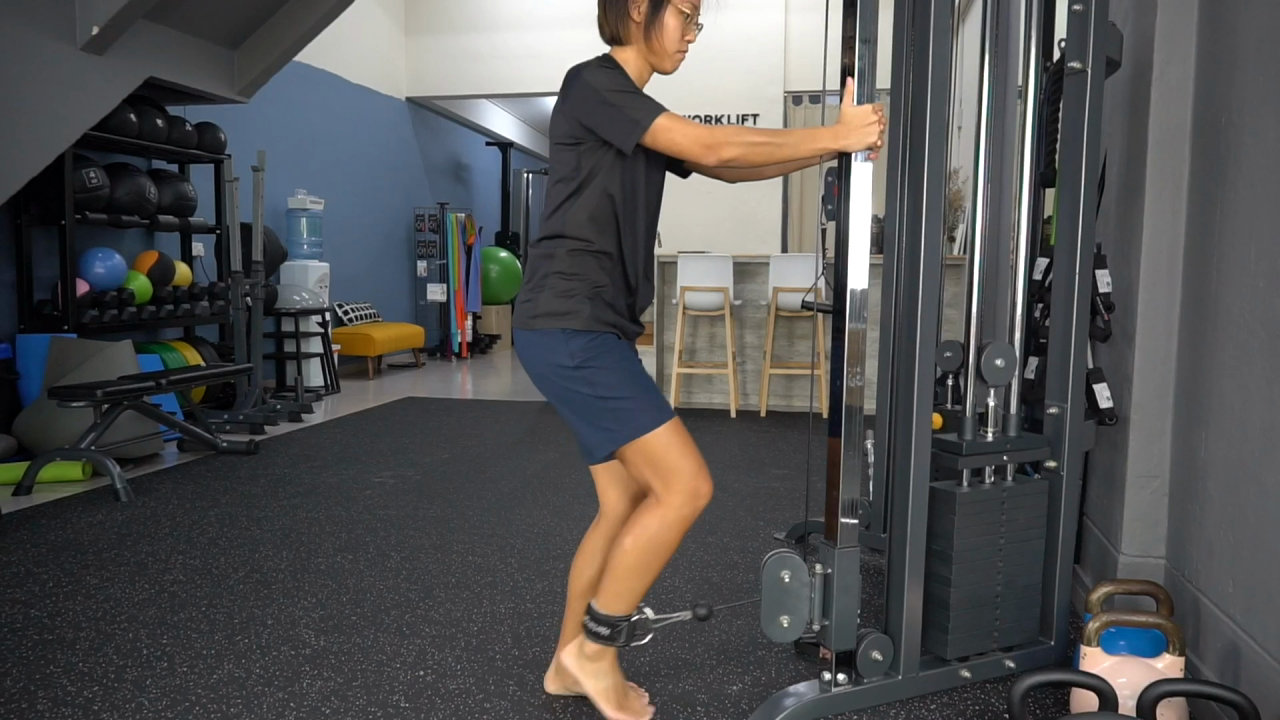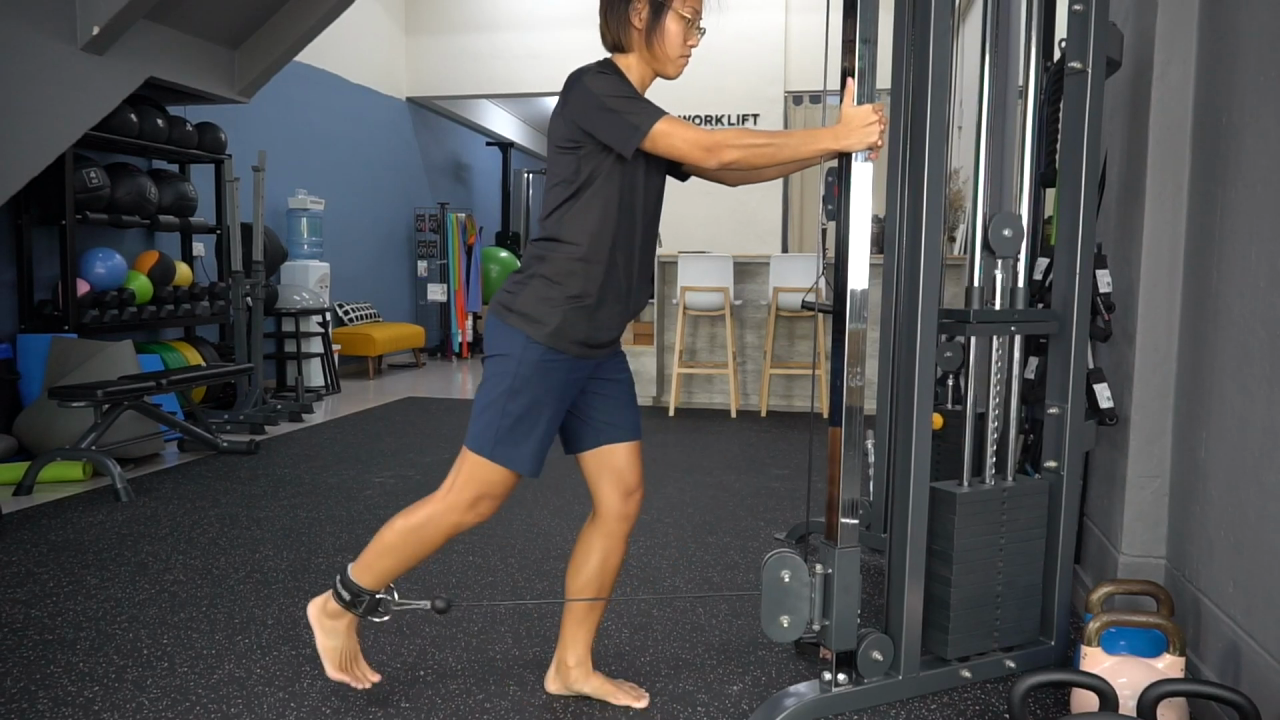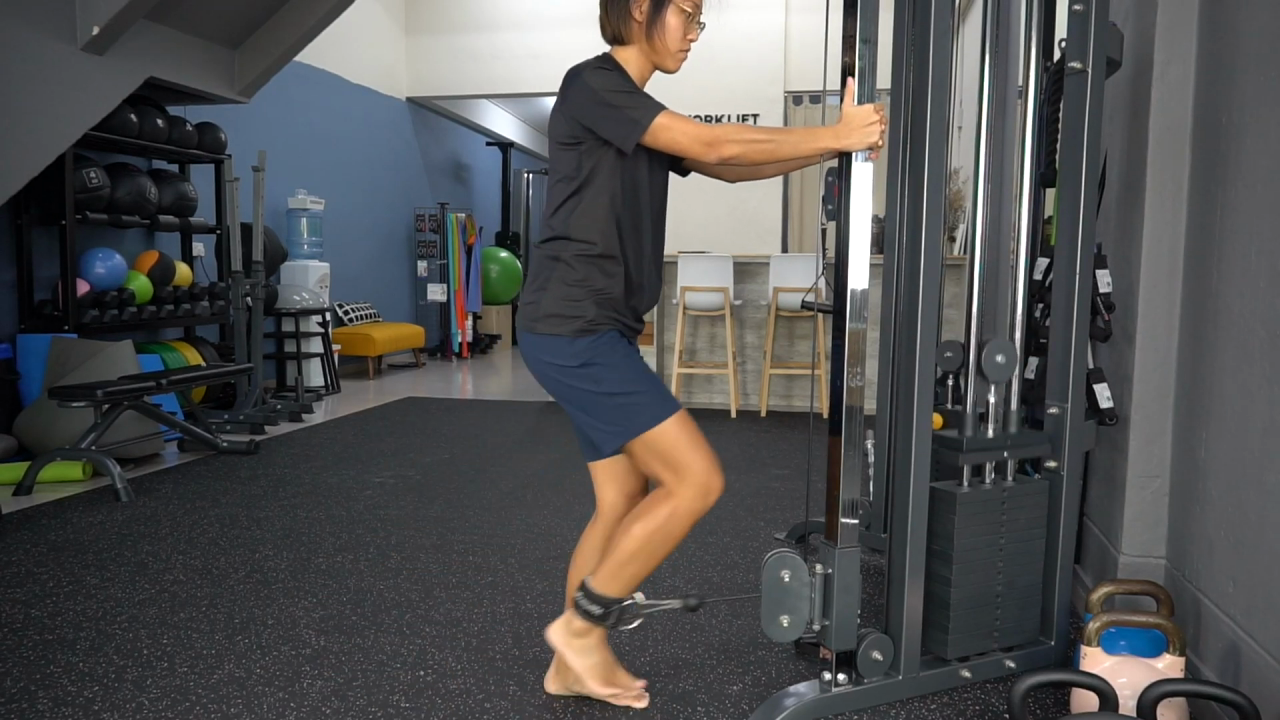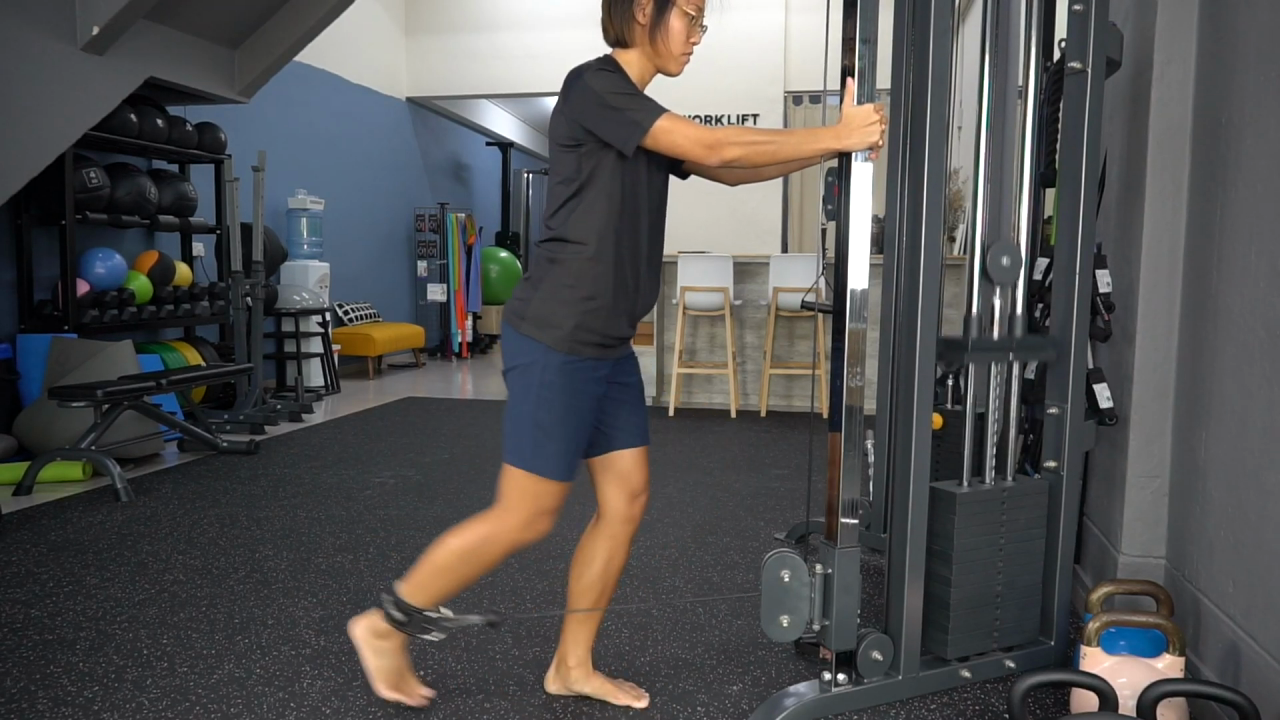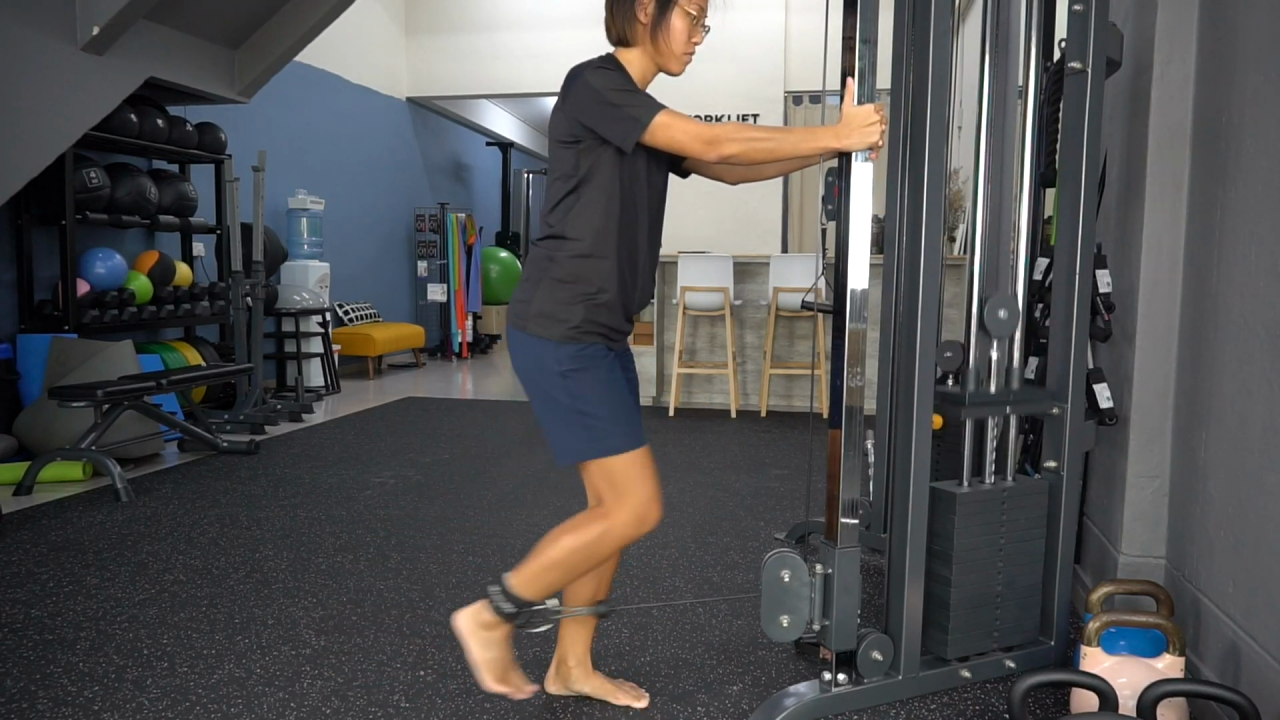
dt=1s
person 1, frame 1
left shoulder: (636, 111)
right shoulder: (591, 83)
left elbow: (725, 169)
right elbow: (711, 148)
left wrist: (838, 139)
right wrist: (835, 136)
left hip: (600, 330)
right hip: (567, 329)
left knee: (627, 503)
right knee: (685, 486)
right ankle: (596, 646)
person 1, frame 2
left shoulder: (641, 118)
right shoulder: (593, 89)
left elbow: (725, 171)
right elbow: (712, 151)
left wrist: (827, 144)
right wrist: (832, 137)
left hip: (595, 343)
right hip: (540, 332)
left knee: (621, 499)
right knee: (470, 499)
left ankle: (573, 665)
right ankle: (339, 606)
person 1, frame 3
left shoulder: (642, 114)
right shoulder: (592, 84)
left elbow: (726, 167)
right elbow: (713, 146)
left wrist: (833, 143)
right wrist: (835, 136)
left hip: (600, 330)
right hip: (570, 329)
left knee: (626, 499)
right knee: (696, 481)
left ankle: (570, 667)
right ankle: (583, 623)
person 1, frame 4
left shoulder: (641, 111)
right shoulder: (593, 87)
left elbow: (726, 170)
right elbow: (713, 148)
left wrist: (833, 142)
right wrist: (833, 137)
left hip: (604, 343)
right hip: (555, 338)
left knee: (625, 500)
right knee: (524, 517)
left ankle: (573, 665)
right ankle: (385, 625)
person 1, frame 5
left shoulder: (643, 118)
right shoulder: (593, 84)
left elbow: (725, 169)
right elbow: (713, 145)
left wrist: (832, 144)
right wrist: (834, 135)
left hip: (597, 333)
right hip: (559, 333)
left knee: (616, 505)
right knee: (631, 509)
left ankle: (572, 665)
right ankle: (493, 615)
